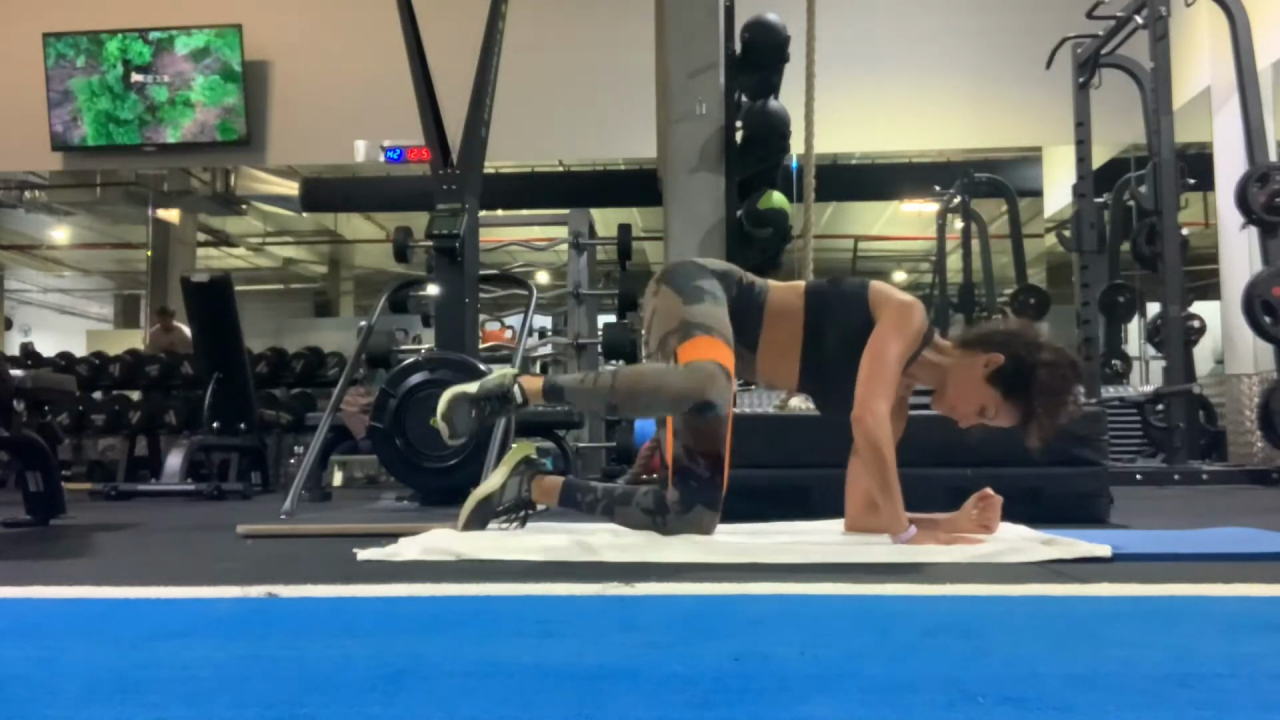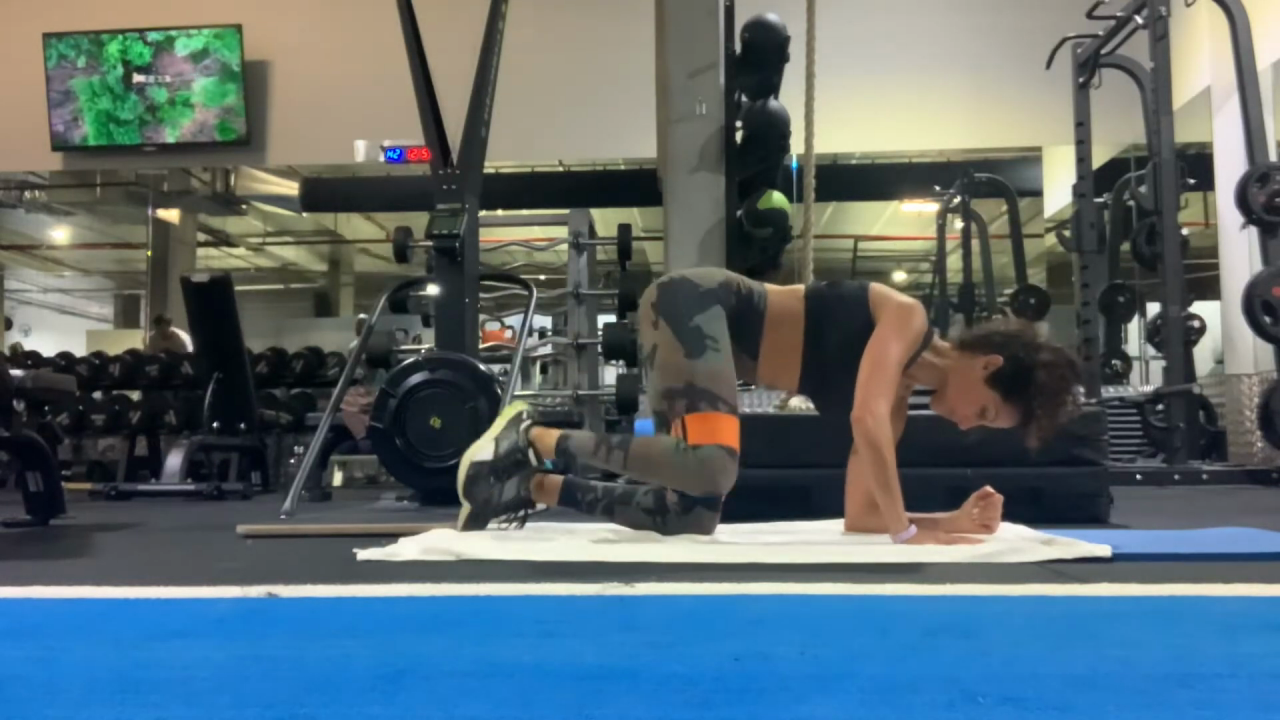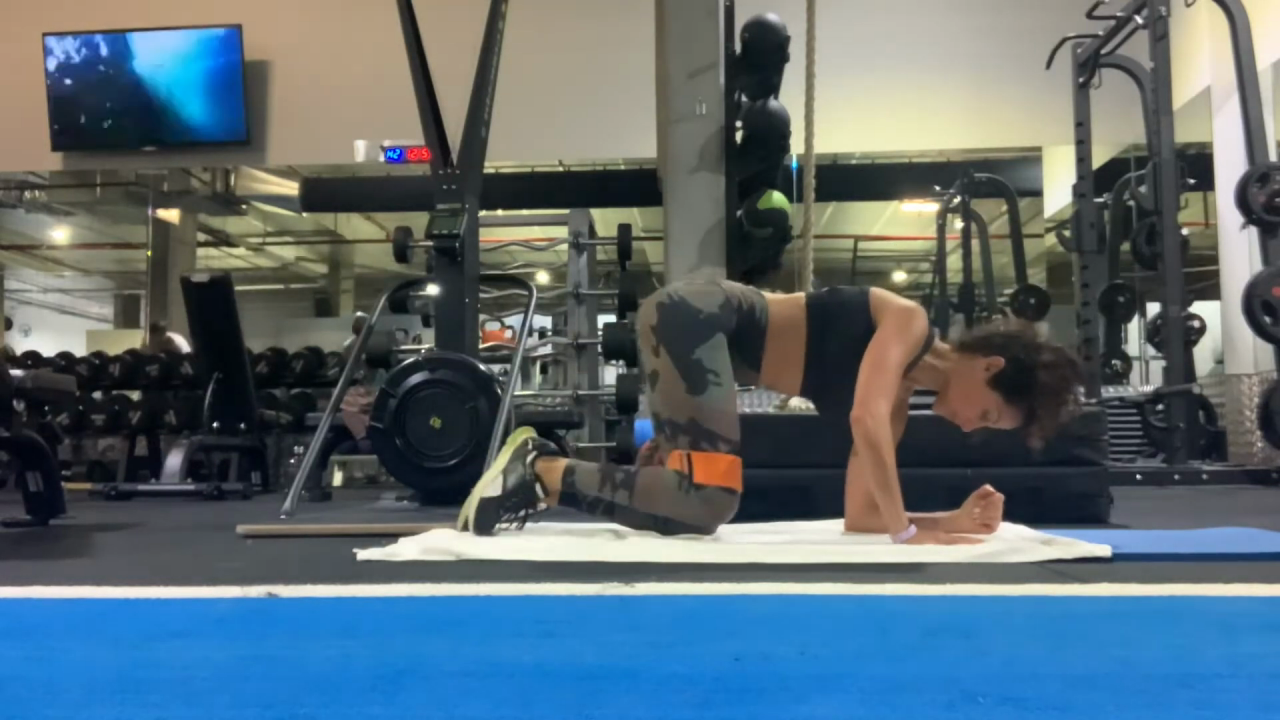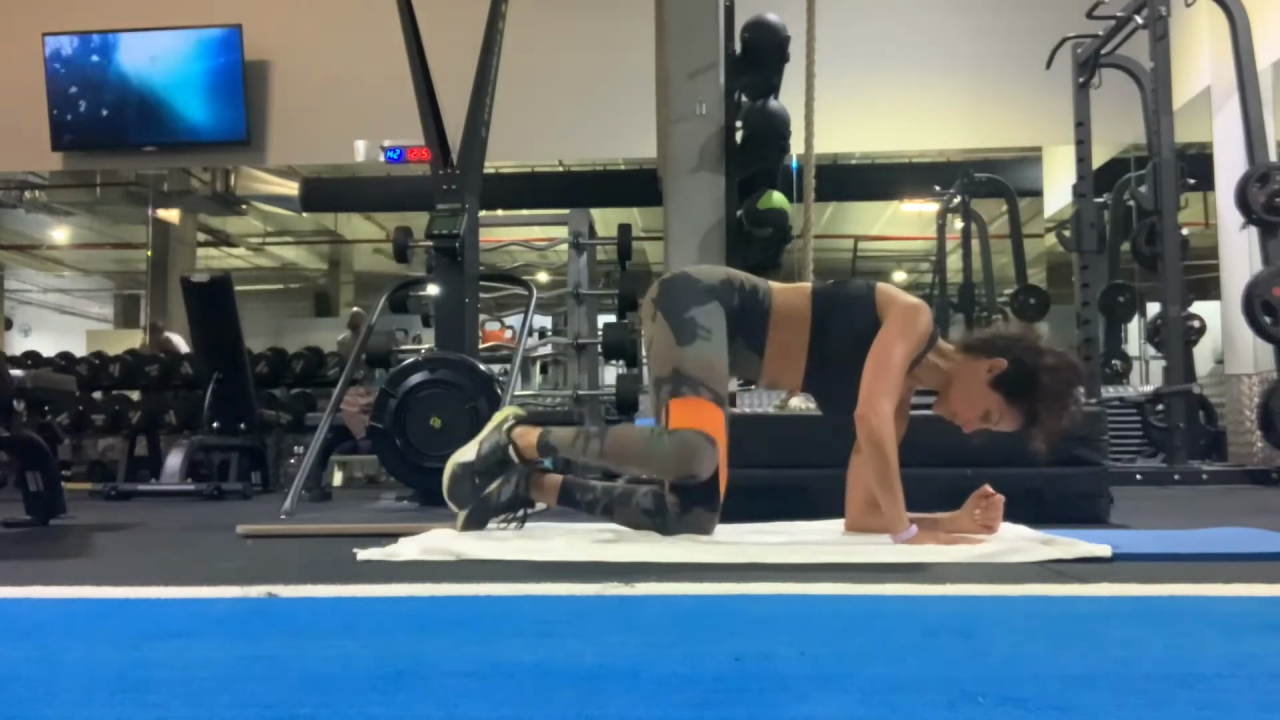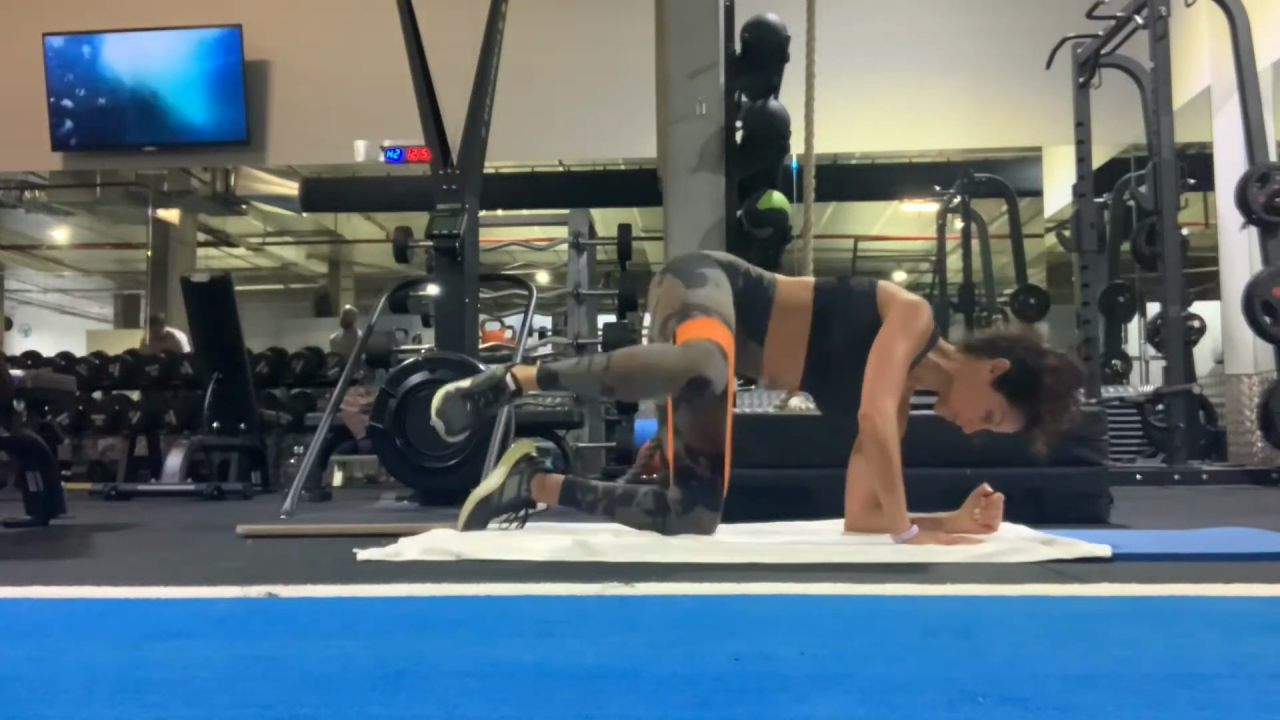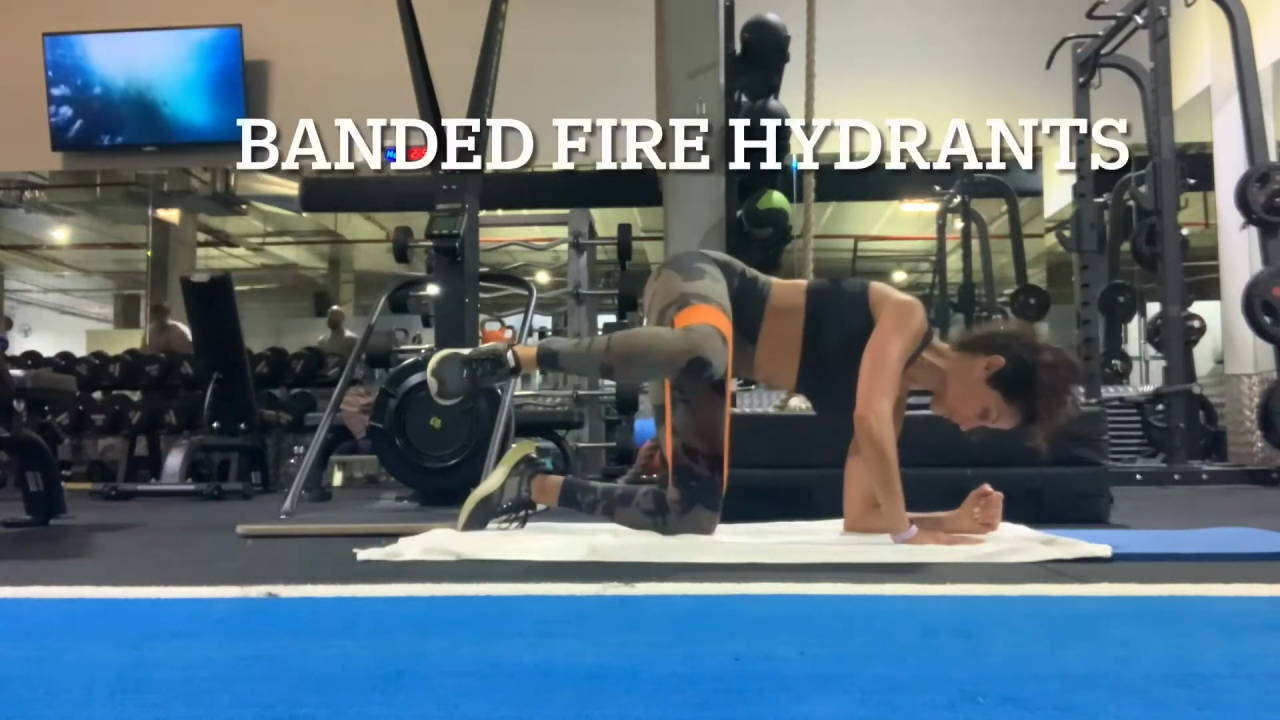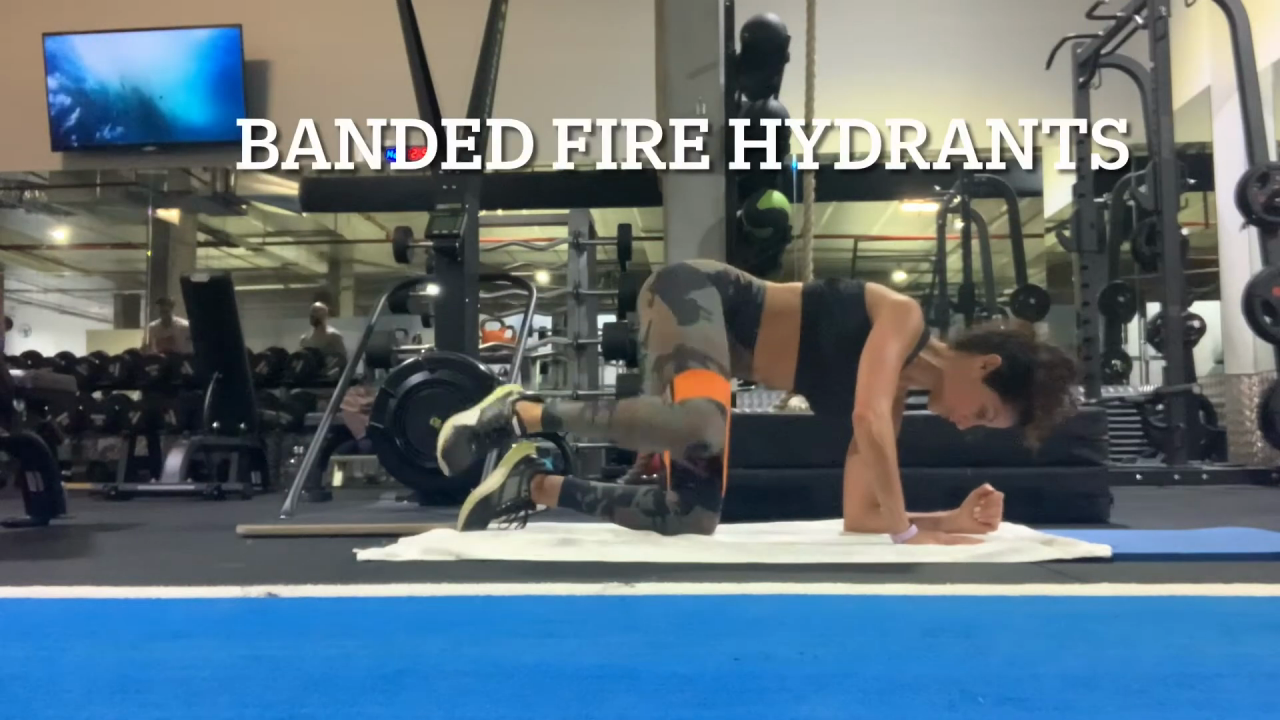
dt=0.2s
person 1, frame 1
left shoulder: (900, 392)
right shoulder: (906, 315)
left elbow: (858, 514)
right elbow: (866, 418)
left wrist: (949, 522)
right wrist: (905, 528)
left hip: (710, 340)
right hip: (697, 288)
left knee: (692, 516)
right knee: (706, 393)
left ankle: (532, 484)
right ankle: (515, 388)
person 1, frame 2
left shoulder: (899, 396)
right shoulder: (907, 317)
left elbow: (859, 515)
right elbow: (864, 418)
left wrist: (947, 521)
right wrist: (904, 529)
left hip: (714, 334)
right hip: (695, 304)
left knee: (693, 516)
right knee: (711, 464)
left ankle: (535, 484)
right ankle: (530, 441)
person 1, frame 3
left shoulder: (900, 398)
right shoulder: (908, 320)
left elbow: (858, 516)
right elbow: (864, 418)
left wrist: (950, 521)
right wrist: (905, 530)
left hip: (708, 343)
right hip: (695, 318)
left knee: (698, 515)
right knee: (713, 501)
left ankle: (542, 479)
right ankle: (540, 468)
person 1, frame 4
left shoulder: (901, 395)
right shoulder: (912, 318)
left elbow: (859, 515)
right elbow: (867, 416)
left wrist: (951, 522)
right wrist: (905, 529)
left hip: (715, 335)
right hip: (701, 299)
left knee: (691, 516)
right knee: (692, 454)
left ankle: (535, 481)
right ankle: (520, 440)
person 1, frame 5
left shoulder: (902, 393)
right shoulder: (913, 315)
left elbow: (859, 516)
right elbow: (874, 415)
left wrist: (950, 521)
right wrist: (905, 529)
left hip: (714, 353)
right hip: (705, 278)
left knee: (692, 517)
right knee: (702, 373)
left ankle: (533, 481)
right ankle: (511, 379)
person 1, frame 6
left shoulder: (899, 391)
right shoulder: (906, 316)
left elbow: (859, 516)
right elbow: (868, 417)
left wrist: (951, 521)
right wrist: (903, 529)
left hip: (709, 345)
right hip: (698, 279)
left knee: (692, 517)
right knee: (705, 353)
left ankle: (533, 484)
right ankle: (509, 358)
person 1, frame 7
left shoulder: (897, 390)
right shoulder: (903, 316)
left elbow: (858, 515)
right elbow: (868, 418)
left wrist: (951, 520)
right wrist: (905, 530)
left hip: (708, 348)
right hip: (693, 291)
left knee: (692, 517)
right knee: (701, 428)
left ankle: (533, 484)
right ankle: (515, 415)
